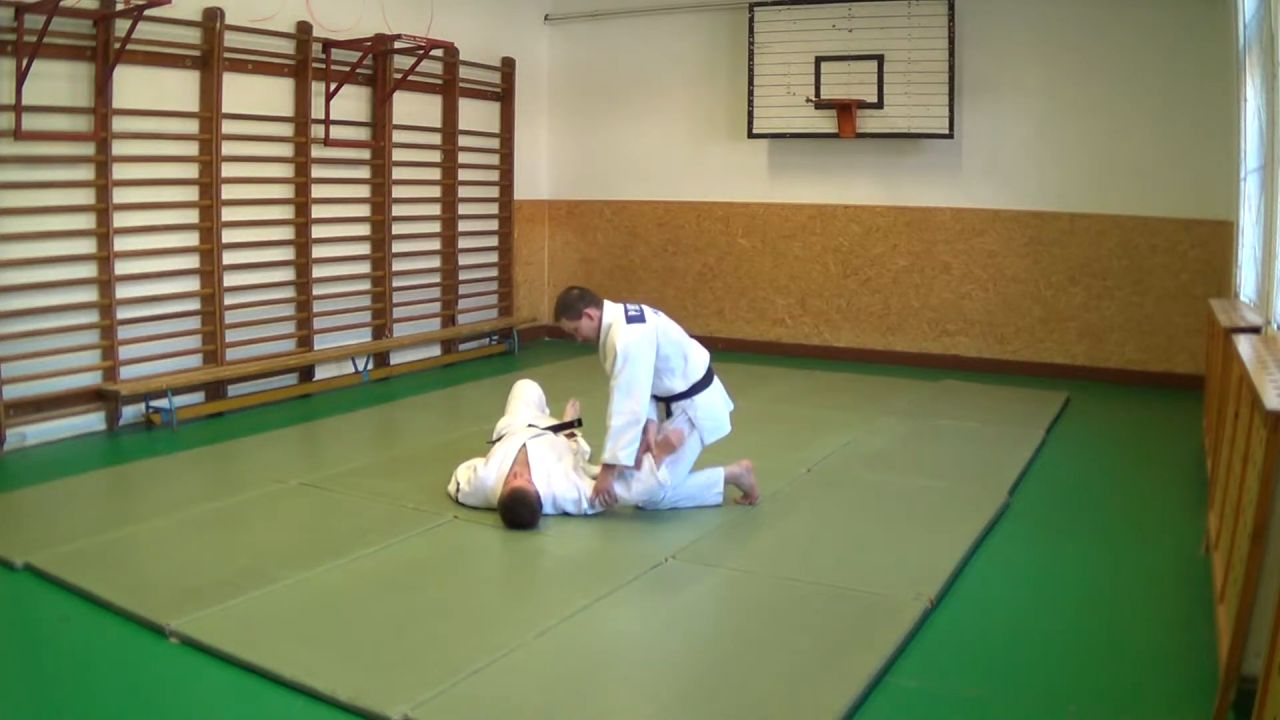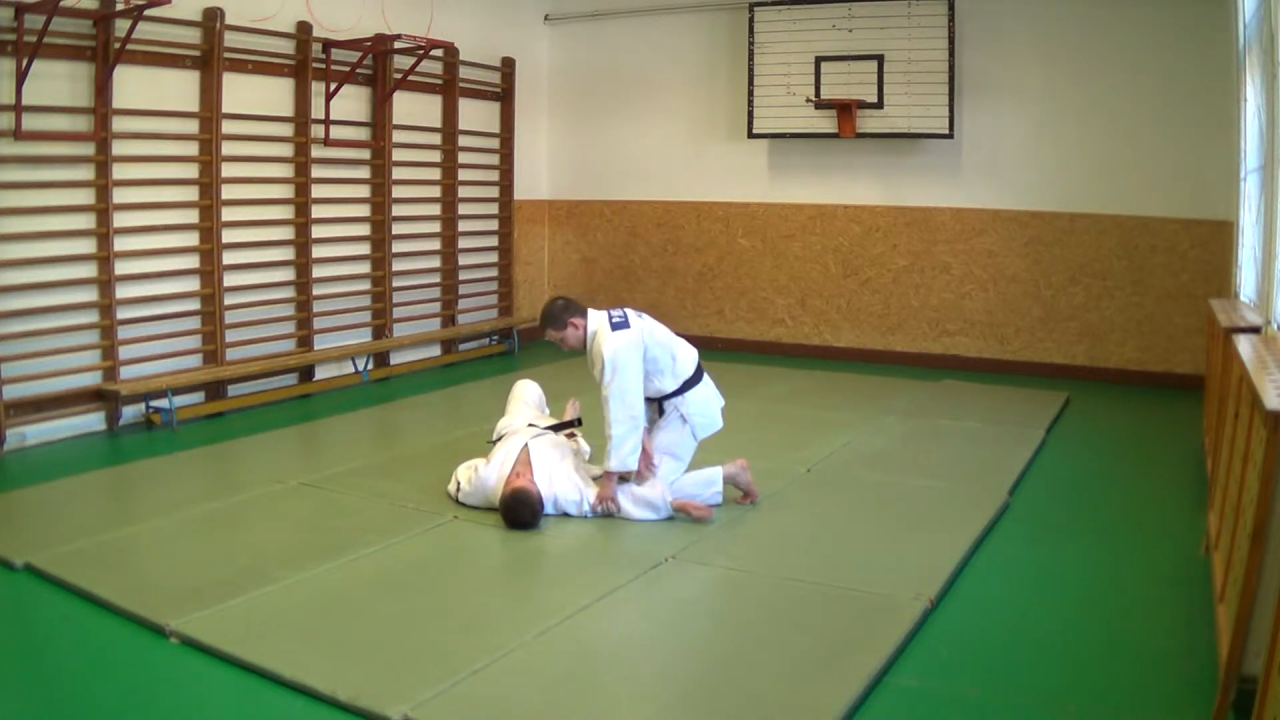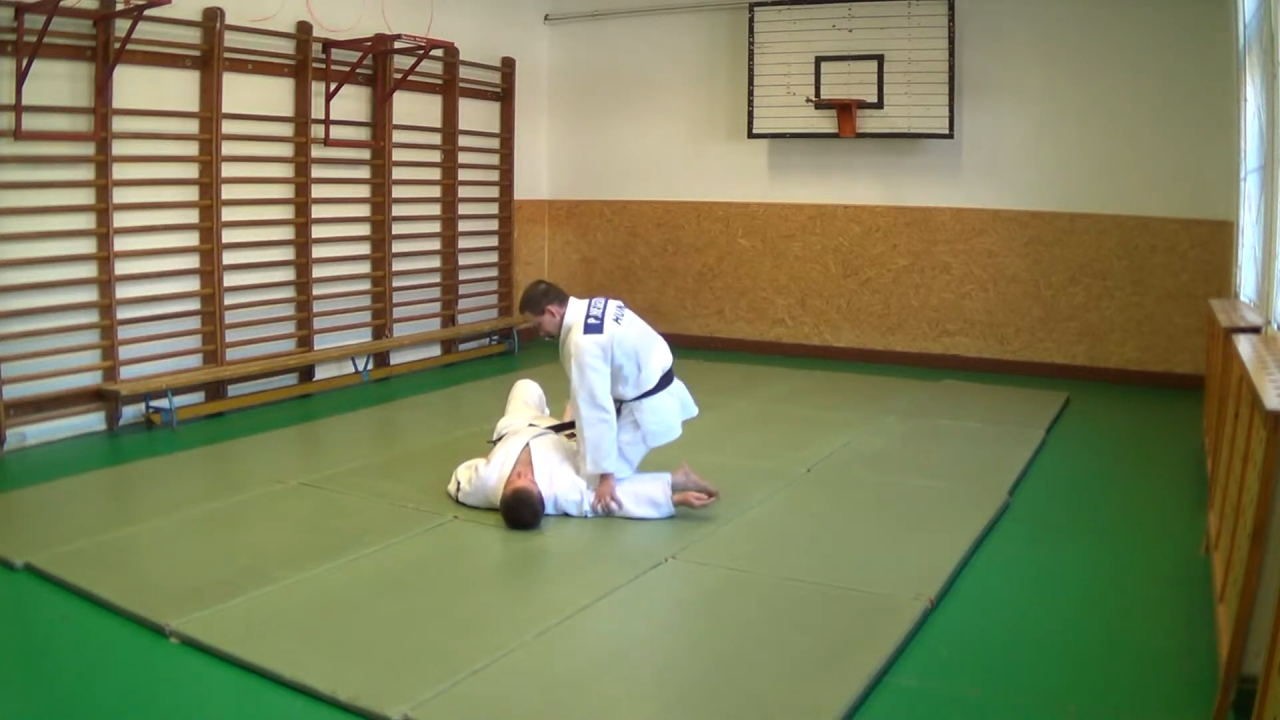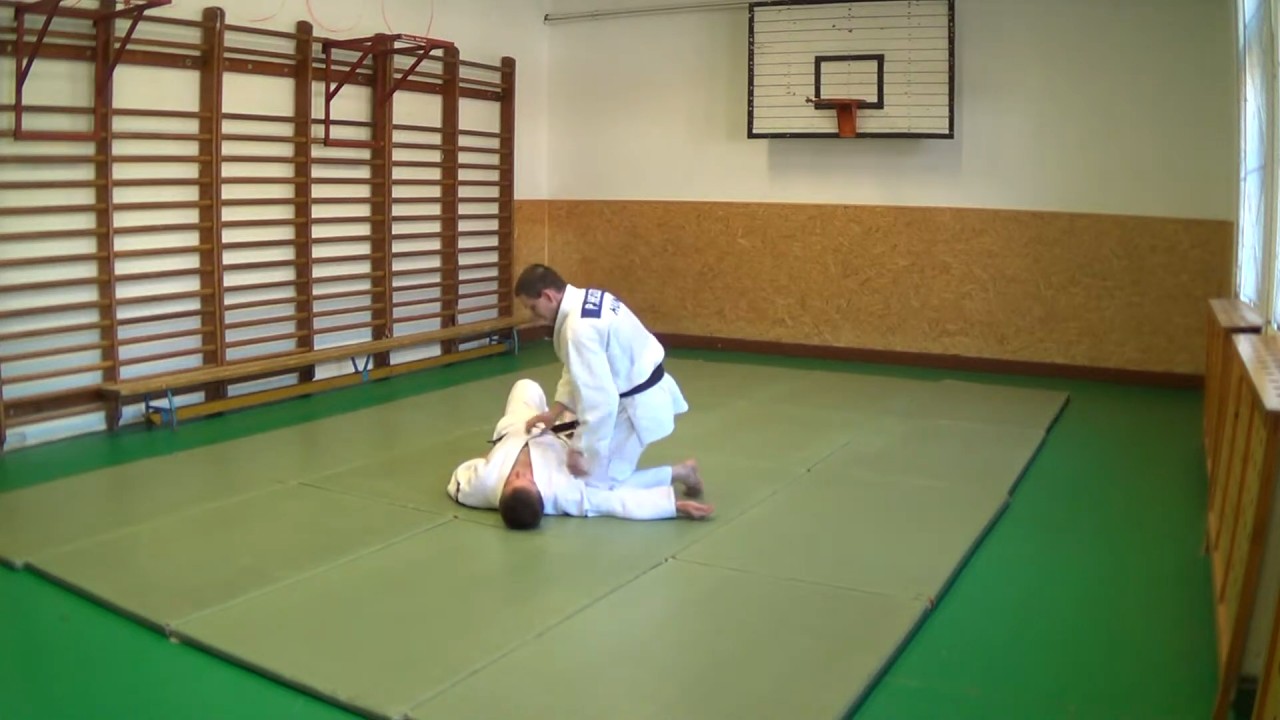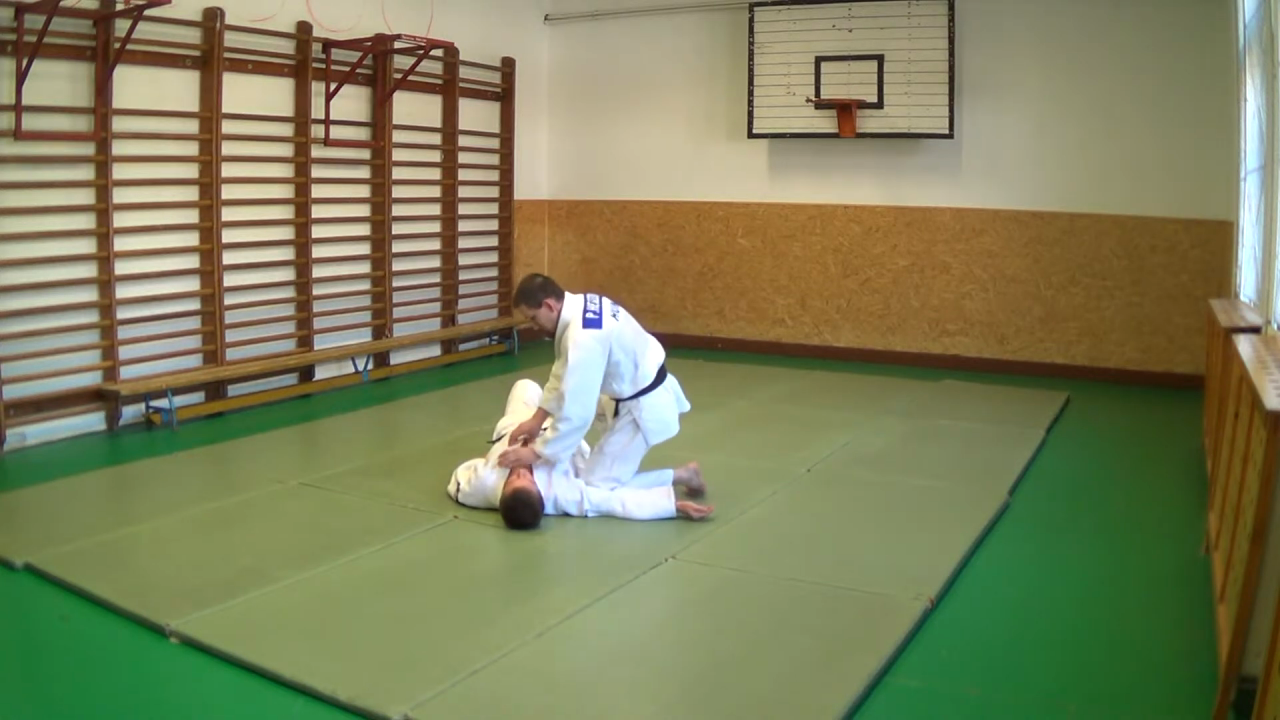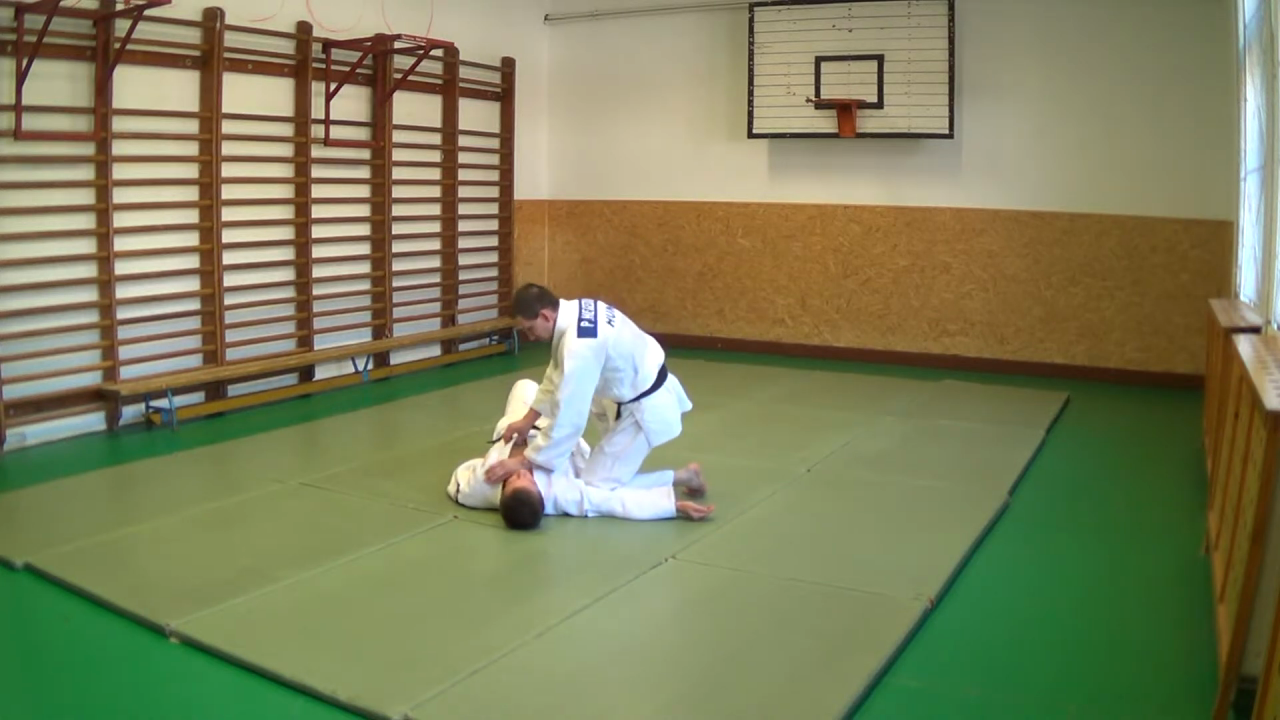
dt=0.3s
person 1, frame 1
left shoulder: (484, 483)
right shoulder: (569, 496)
left elbow: (460, 481)
right elbow: (626, 490)
right wrist: (657, 456)
left knee: (526, 387)
person 1, frame 2
left shoulder: (482, 484)
right shoulder: (563, 495)
left elbow: (458, 482)
right elbow: (620, 499)
right wrist: (676, 504)
left hip: (514, 435)
right hip: (557, 444)
left knee: (526, 387)
person 1, frame 3
left shoulder: (482, 484)
right shoulder: (561, 494)
left elbow: (457, 482)
right elbow: (618, 496)
right wrist: (675, 499)
left knee: (527, 388)
person 1, frame 4
left shoulder: (482, 485)
right shoulder: (559, 495)
left elbow: (458, 480)
right elbow: (618, 500)
right wrist: (676, 504)
left knee: (527, 387)
person 1, frame 5
left shoulder: (481, 487)
right shoulder: (559, 495)
left elbow: (459, 481)
right elbow: (618, 500)
right wrist: (677, 505)
left knee: (526, 386)
person 1, frame 6
left shoulder: (478, 490)
right shoulder: (558, 495)
left elbow: (458, 485)
right elbow: (619, 500)
right wrist: (676, 505)
left knee: (526, 386)
person 2, frame 1
left shoulder: (628, 337)
right shoulder: (622, 315)
left elbow: (629, 406)
right elbow: (637, 387)
left wrist: (608, 468)
right wrist: (649, 427)
left hip: (693, 407)
right hip: (680, 395)
left ankle: (734, 474)
person 2, frame 2
left shoulder: (613, 344)
right shoulder: (609, 321)
left elbow: (624, 411)
right elbow: (632, 394)
left wrist: (610, 478)
right wrist: (643, 435)
left hip: (686, 404)
right hip: (673, 393)
person 2, frame 3
left shoulder: (583, 343)
right shoulder: (595, 307)
left elbow: (594, 411)
left wrist: (605, 477)
left hip: (649, 407)
right hip: (659, 393)
person 2, frame 4
left shoulder: (579, 328)
right shoulder: (586, 299)
left elbow: (599, 399)
right elbow: (581, 372)
left wrist: (581, 448)
right wrist: (556, 410)
left hip: (639, 405)
right hip: (646, 394)
left knee: (596, 485)
person 2, frame 5
left shoulder: (582, 337)
right shoulder: (581, 305)
left elbow: (576, 411)
right elbow: (564, 373)
left wrist: (535, 452)
right wrist: (536, 421)
left hip: (643, 407)
right hip: (649, 395)
left knee: (597, 488)
person 2, frame 6
left shoulder: (579, 346)
right shoulder: (576, 309)
left elbow: (567, 417)
right elbow: (558, 375)
left wrist: (523, 462)
right wrist: (527, 419)
left hip: (646, 409)
right hip: (651, 395)
left knee: (596, 487)
